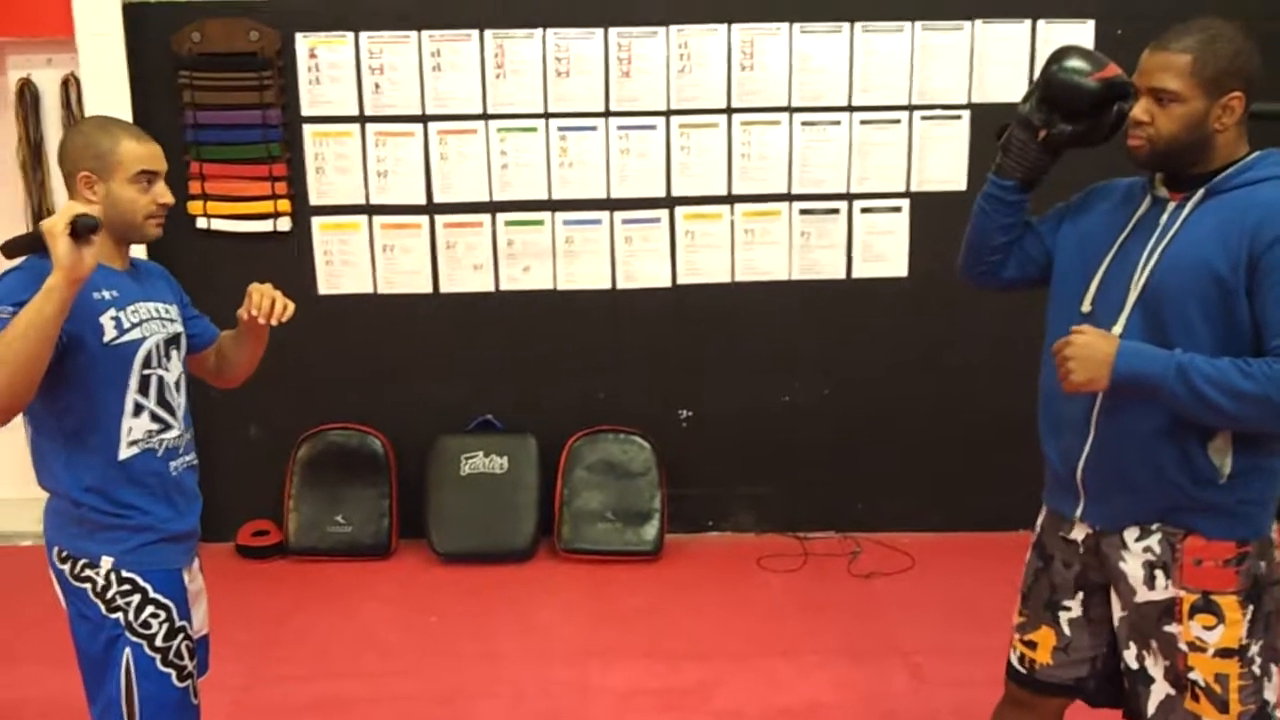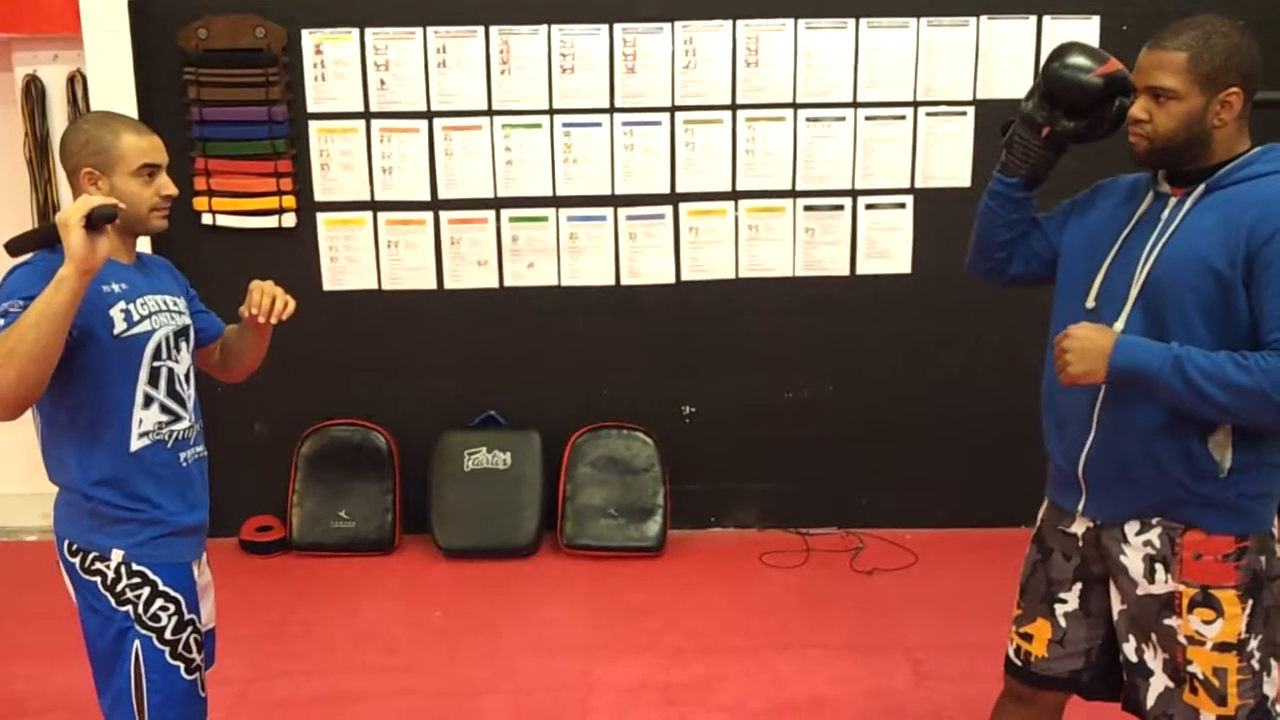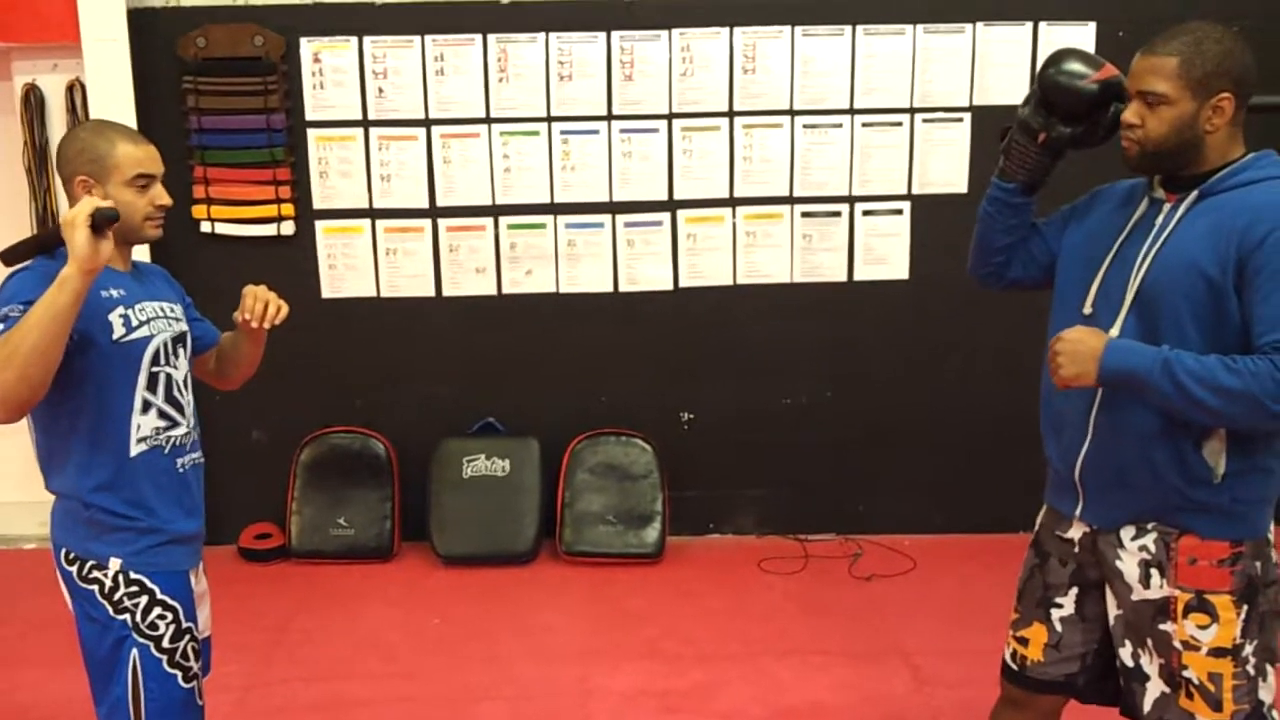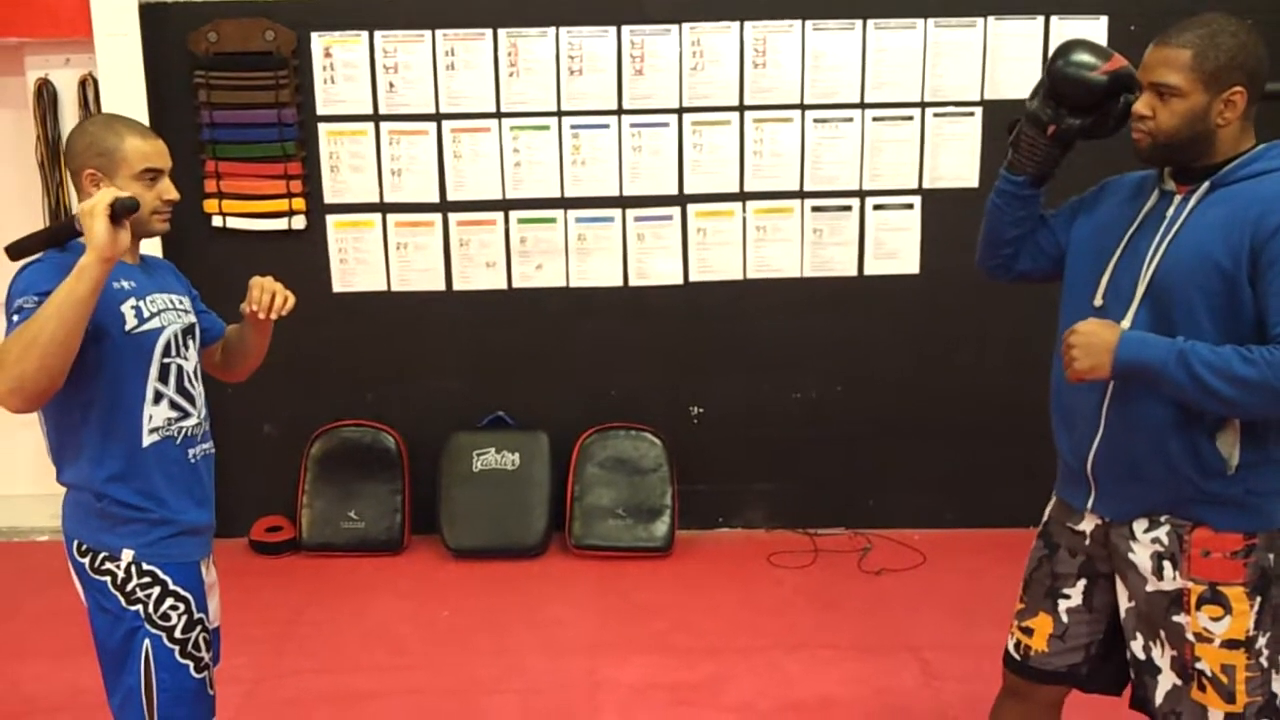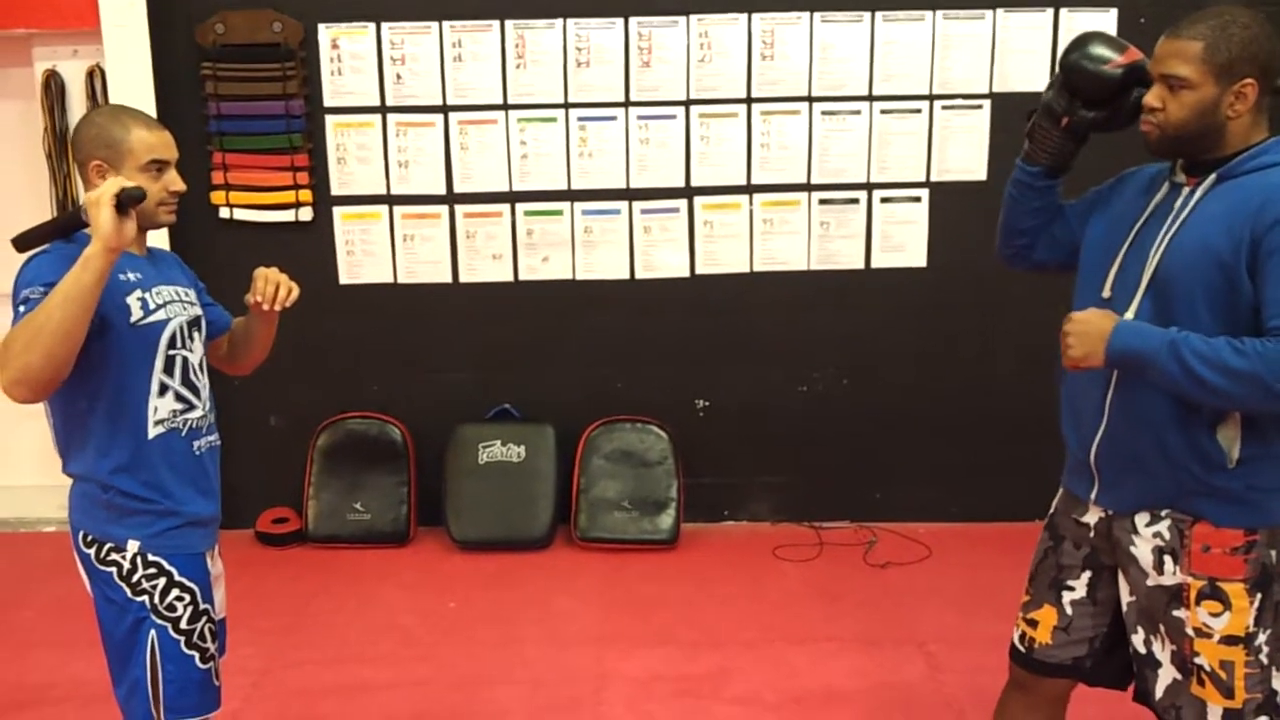
dt=0.4s
person 1, frame 1
right shoulder: (1105, 207)
right elbow: (988, 263)
left wrist: (1131, 366)
right wrist: (1023, 152)
left hip: (1196, 539)
right hip: (1074, 517)
person 1, frame 2
right shoulder: (1111, 201)
right elbow: (996, 259)
left wrist: (1126, 358)
right wrist: (1026, 150)
left hip: (1197, 532)
right hip: (1077, 511)
person 1, frame 3
right shoulder: (1108, 208)
right elbow: (997, 264)
left wrist: (1117, 362)
right wrist: (1024, 156)
left hip: (1193, 537)
right hip: (1076, 514)
person 1, frame 4
right shoulder: (1118, 199)
right elbow: (1005, 255)
left wrist: (1133, 354)
right wrist: (1033, 146)
left hip: (1204, 528)
right hip: (1085, 508)
person 1, frame 5
right shoulder: (1136, 191)
right elbow: (1025, 244)
left wrist: (1127, 343)
right wrist: (1049, 139)
left hip: (1206, 522)
right hip: (1092, 499)
person 2, frame 1
left shoulder: (156, 280)
left elbow: (221, 368)
left wrist: (254, 325)
right wrist: (65, 281)
left hip: (173, 536)
right hip: (110, 550)
person 2, frame 2
left shoulder: (163, 274)
left elbow: (226, 363)
left wrist: (258, 321)
right wrist: (78, 270)
left hip: (180, 531)
right hip: (119, 543)
person 2, frame 3
left shoulder: (159, 282)
left elbow: (221, 371)
left wrist: (251, 327)
right wrist: (80, 271)
left hip: (176, 538)
right hip: (118, 550)
person 2, frame 4
left shoulder: (166, 275)
right shoulder: (54, 275)
left elbow: (228, 364)
left wrist: (259, 319)
right wrist: (98, 259)
left hip: (185, 530)
right hip: (129, 542)
person 2, frame 5
left shoulder: (172, 267)
right shoulder: (61, 267)
left elbow: (234, 357)
left wrist: (264, 310)
right wrist: (103, 250)
left hip: (190, 521)
right hip: (135, 532)
